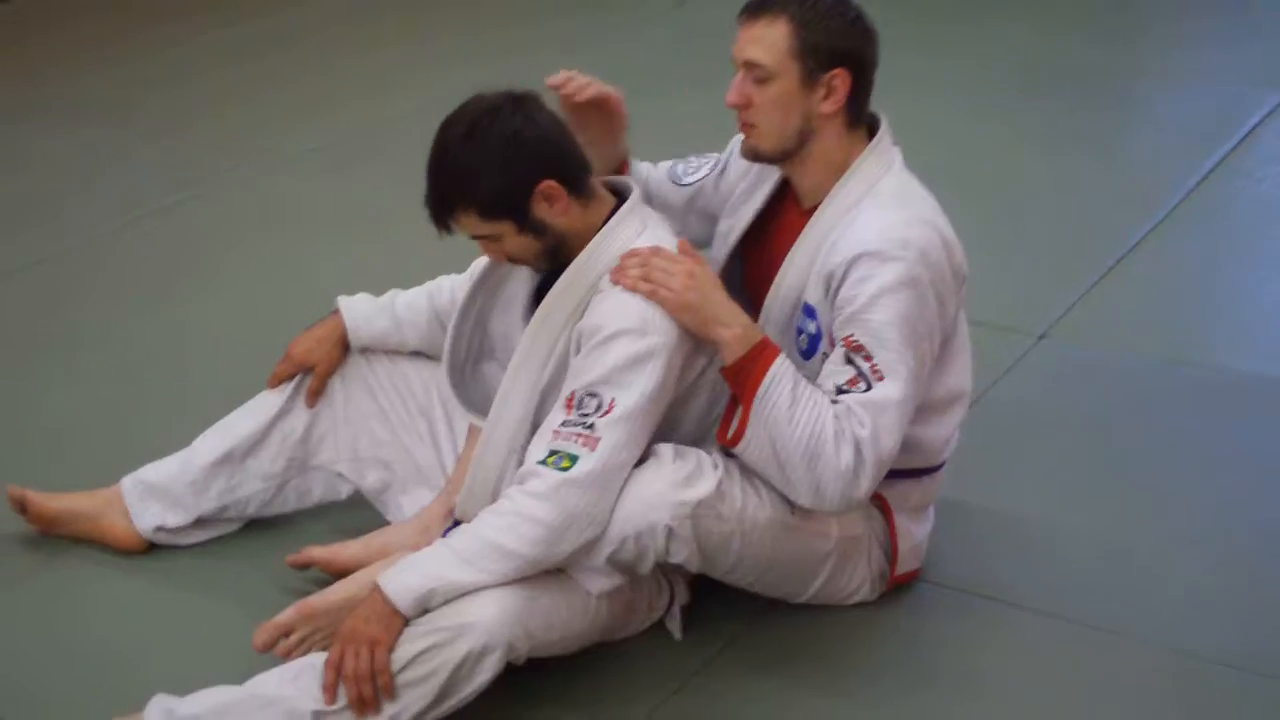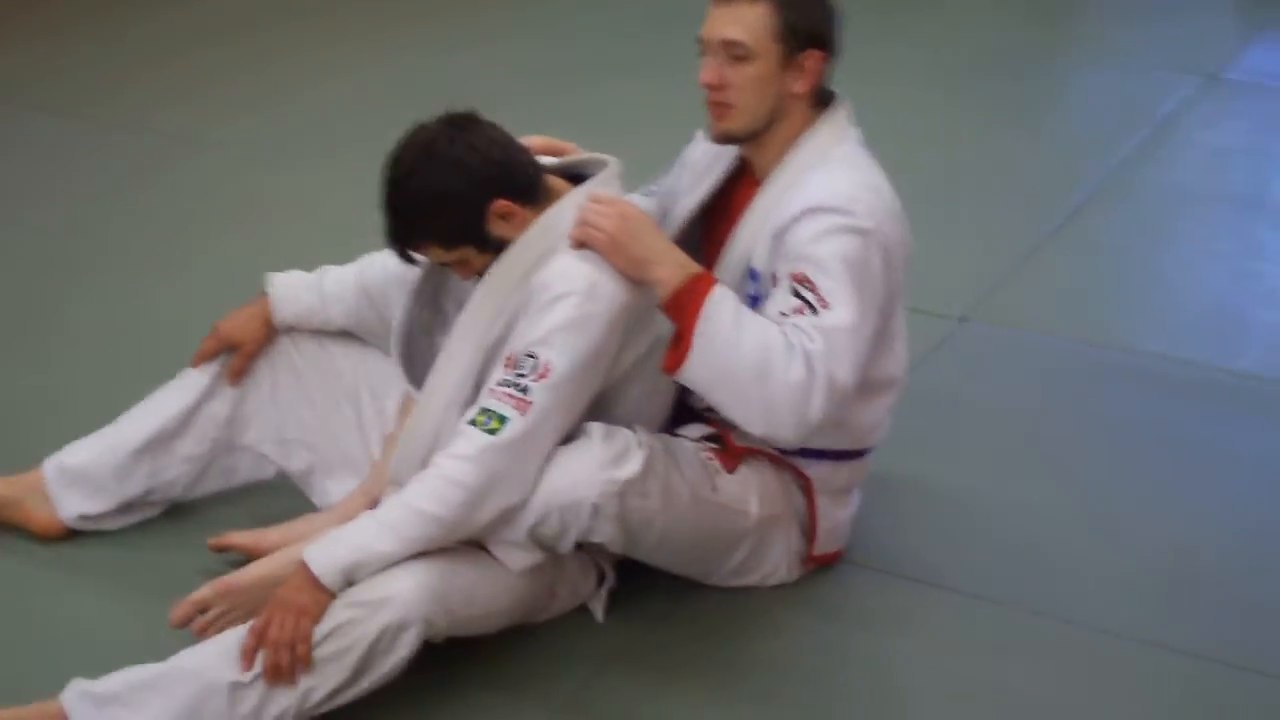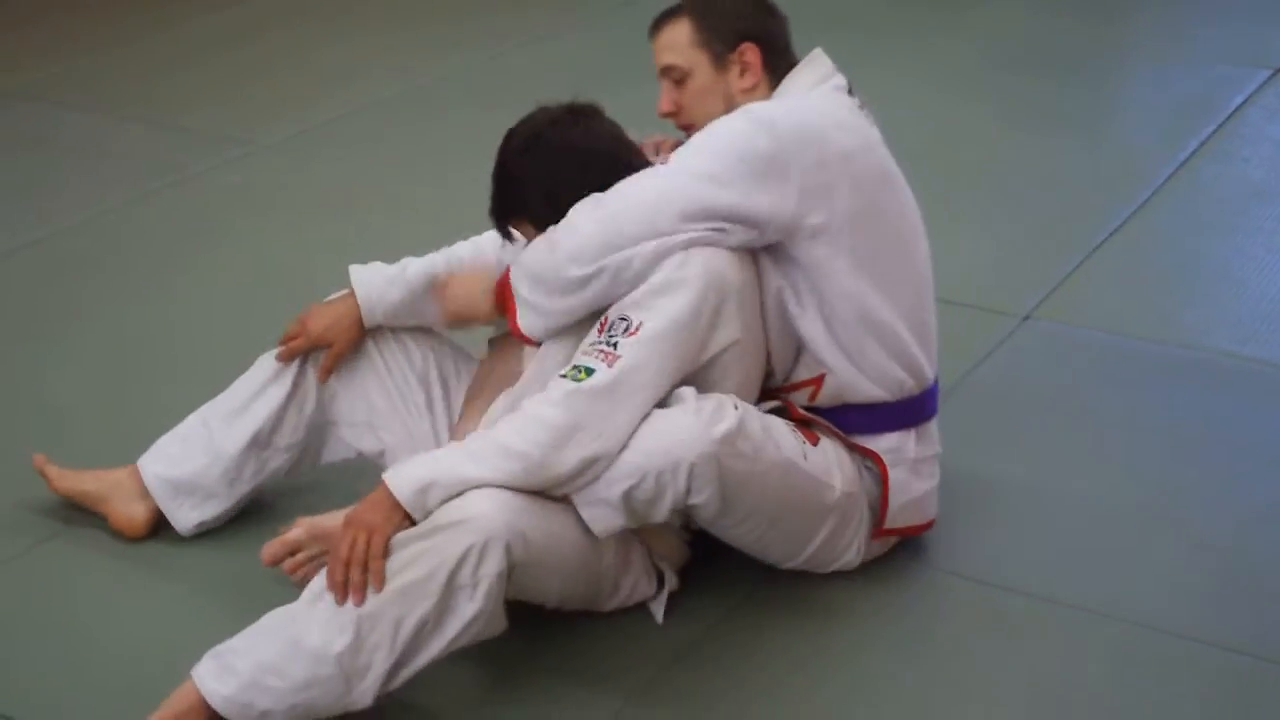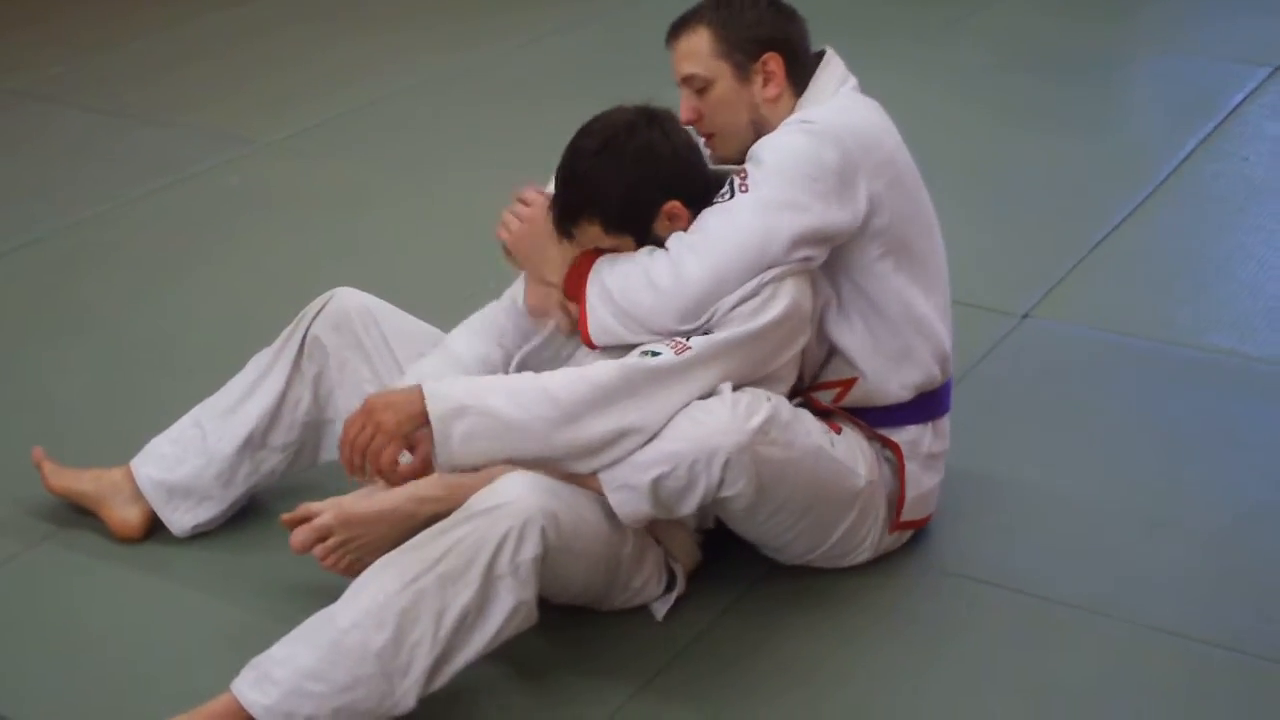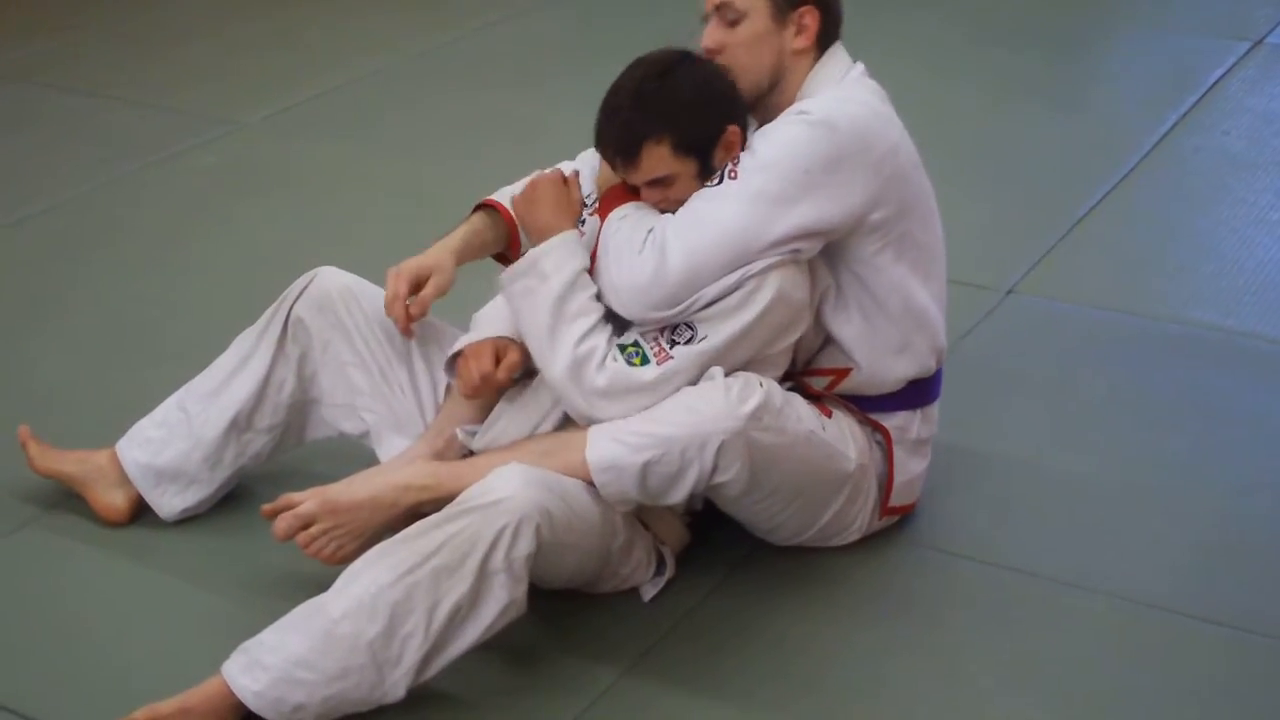
dt=1s
person 1, frame 1
left shoulder: (637, 317)
right shoulder: (566, 228)
left elbow: (559, 511)
right elbow: (474, 300)
left wrist: (395, 593)
right wrist: (347, 324)
right hip: (518, 467)
left knee: (475, 618)
right knee: (336, 382)
right ankle: (134, 509)
person 1, frame 2
left shoulder: (581, 291)
right shoulder: (538, 203)
left elbow: (485, 475)
right elbow: (407, 283)
left wrist: (325, 570)
right wrist: (277, 304)
right hip: (457, 441)
left knee: (395, 595)
right knee: (265, 361)
right ankle: (63, 491)
person 1, frame 3
left shoulder: (694, 274)
left elbow: (575, 426)
right wrist: (362, 301)
left hip: (621, 534)
left knee: (484, 521)
right knee: (341, 344)
right ankle: (153, 489)
person 1, frame 4
left shoulder: (769, 296)
right shoulder: (636, 230)
left elbow: (607, 409)
right elbow: (516, 328)
left wrist: (431, 409)
right wrist: (423, 404)
left hip: (631, 524)
right hip: (538, 453)
left knee: (517, 508)
right knee: (344, 320)
right ankle: (147, 489)
person 1, frame 5
left shoulder: (767, 280)
right shoulder: (632, 181)
left elbow: (604, 395)
right elbow: (534, 304)
left wrist: (554, 245)
right wrist: (491, 346)
left hip: (615, 502)
right hip: (510, 417)
left knee: (512, 504)
right knee: (327, 300)
right ankle: (132, 472)
person 2, frame 1
left shoulder: (893, 252)
right shoulder: (766, 160)
left elbow: (841, 472)
right elbow: (654, 205)
left wrist: (729, 329)
right wrist: (606, 153)
left hip: (848, 521)
right hip: (755, 436)
left knee: (661, 495)
person 2, frame 2
left shoulder: (841, 212)
right shoulder: (729, 143)
left elbow: (795, 398)
right elbow: (650, 226)
left wrist: (666, 270)
left hip: (778, 492)
right hip: (694, 411)
left knee: (592, 473)
person 2, frame 3
left shoulder: (774, 137)
right shoulder: (818, 123)
left elbow: (603, 245)
left wrist: (499, 295)
left hip: (858, 478)
right hip: (800, 414)
left knee: (700, 435)
person 2, frame 4
left shoulder: (823, 144)
right shoulder: (780, 133)
left elbow: (679, 296)
left wrist: (559, 262)
right wrist: (548, 265)
left hip: (871, 466)
right hip: (792, 410)
left knee: (733, 426)
person 2, frame 5
left shoulder: (832, 130)
right shoulder: (770, 108)
left elbow: (653, 283)
right wrist: (457, 247)
left hip: (861, 450)
right hip: (787, 386)
left knee: (730, 411)
